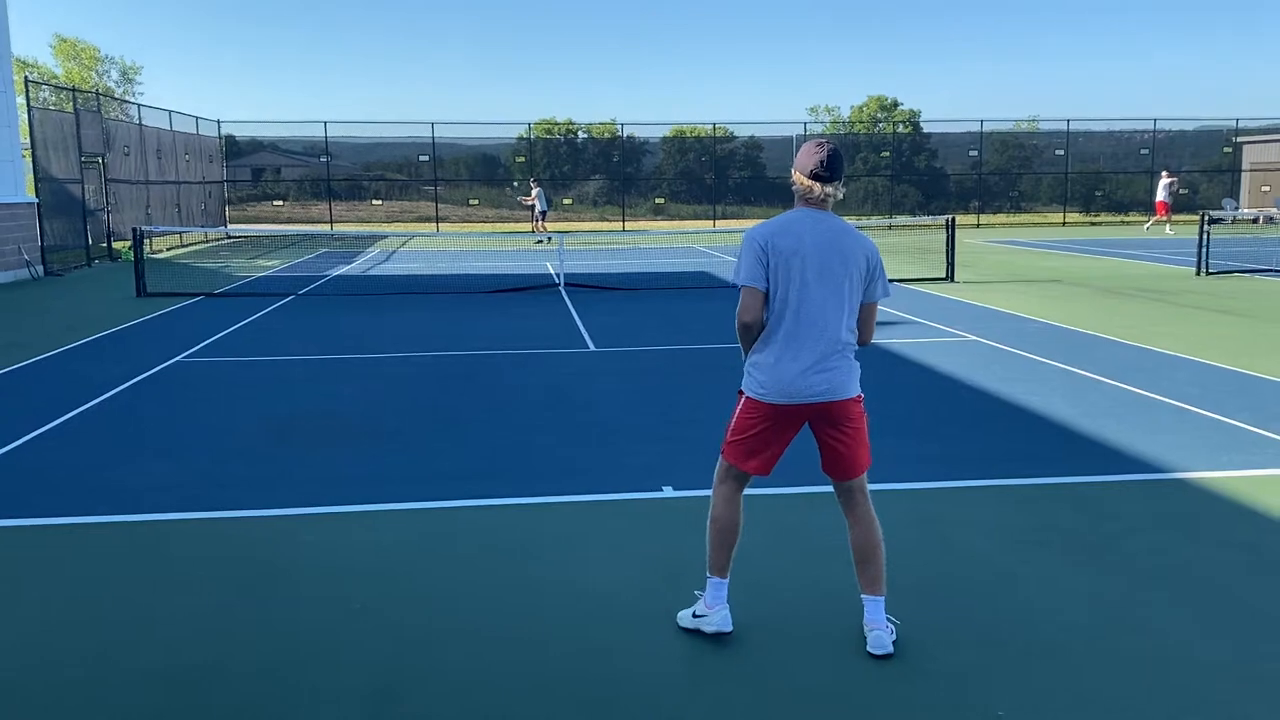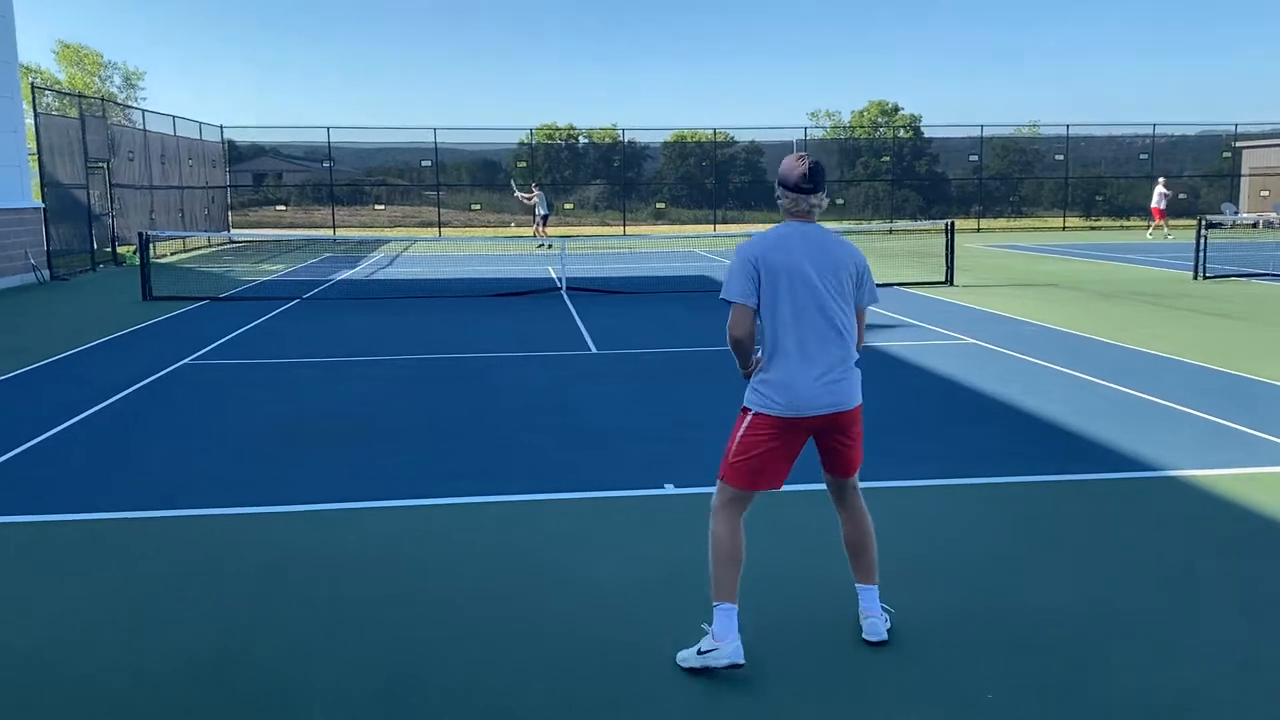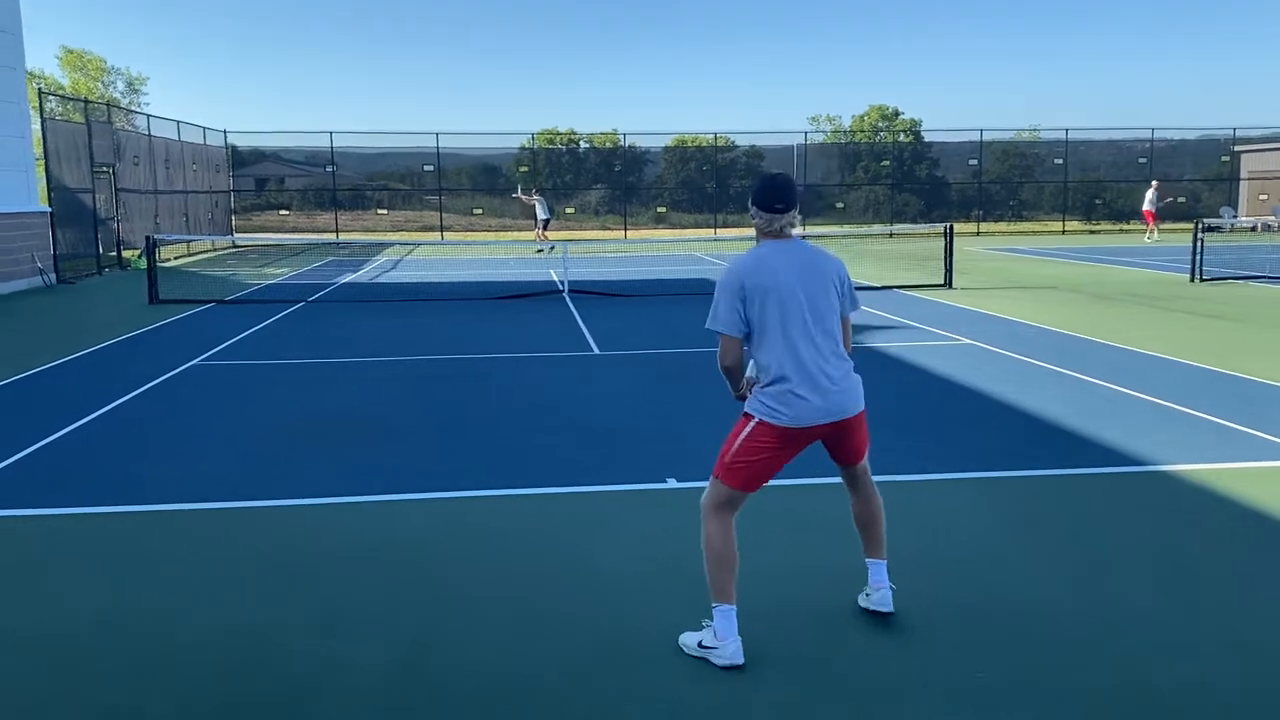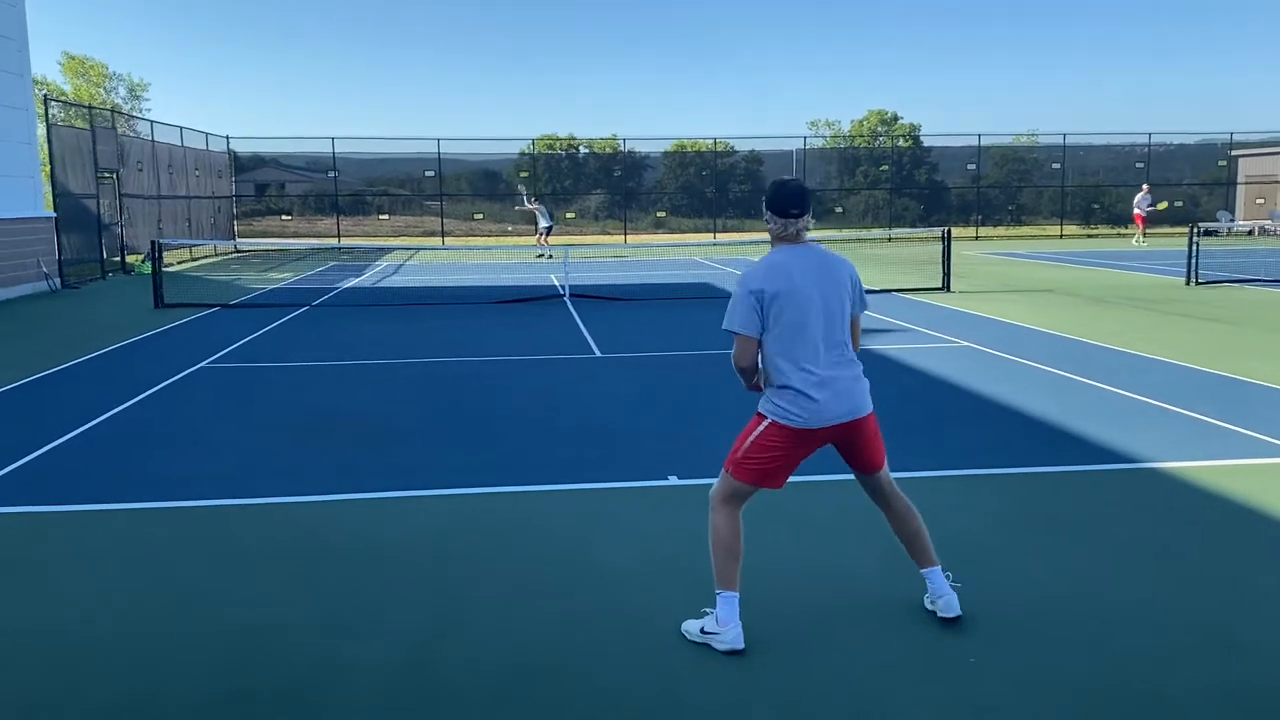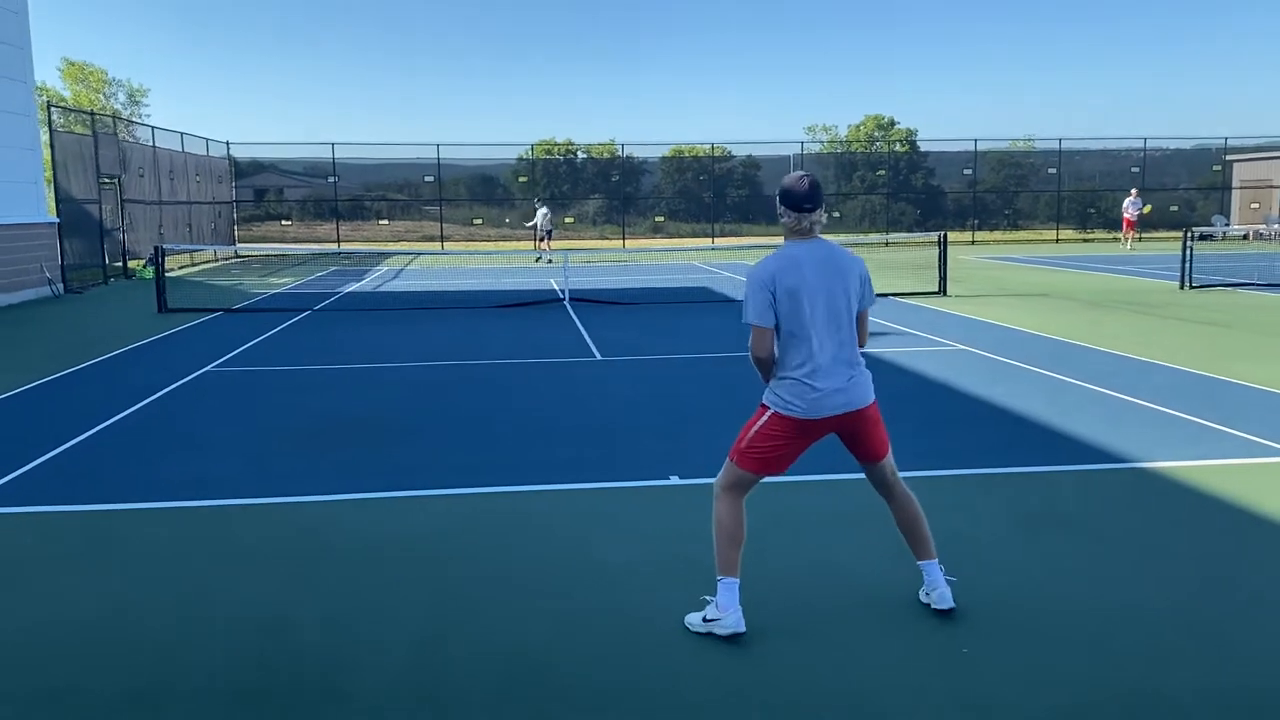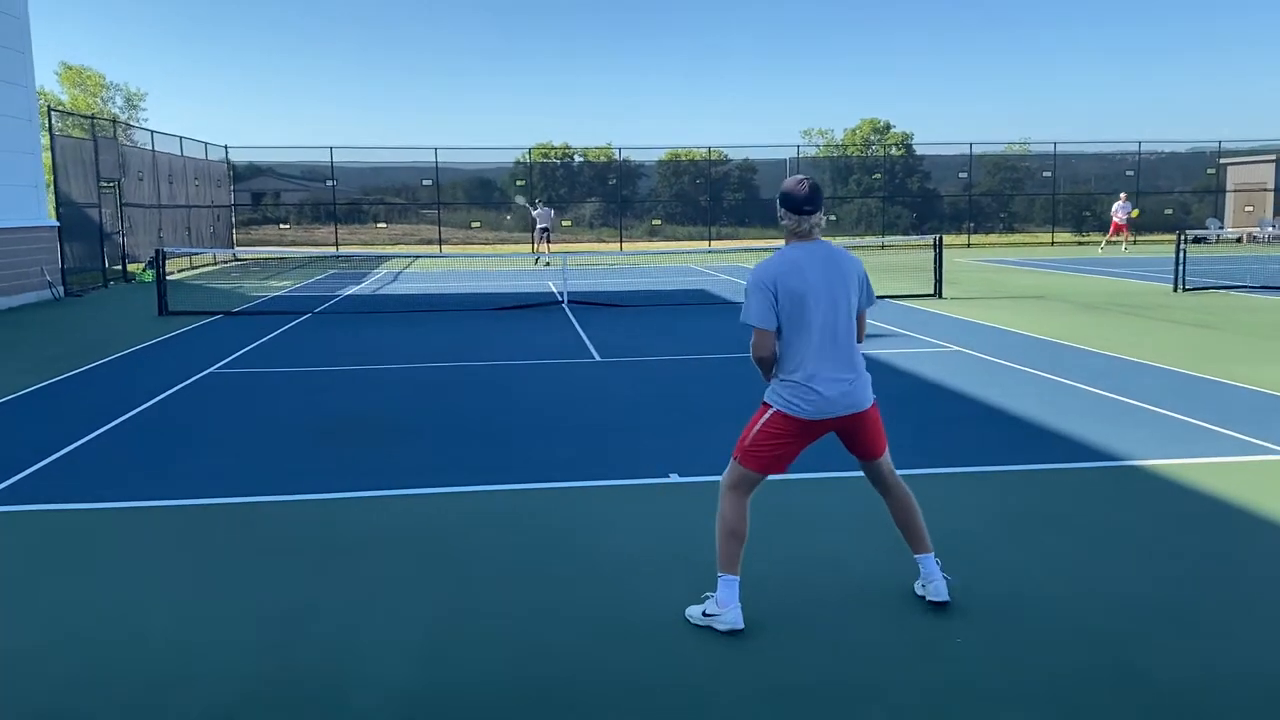
dt=0.2s
person 1, frame 1
left shoulder: (764, 236)
right shoulder: (863, 246)
left elbow: (749, 316)
right elbow: (865, 334)
left hip: (771, 386)
right hip: (839, 388)
left knee: (728, 484)
right knee: (856, 500)
left ankle: (714, 603)
right ankle: (877, 624)
person 1, frame 2
left shoulder: (754, 251)
right shoulder: (850, 254)
left elbow: (739, 332)
right elbow: (859, 338)
left wrist: (749, 369)
left hip: (777, 399)
right hip: (842, 396)
left knee: (727, 507)
right knee: (847, 495)
left ankle: (724, 637)
right ankle: (872, 615)
person 1, frame 3
left shoulder: (739, 272)
right shoulder: (831, 264)
left elbow: (730, 359)
right elbow: (844, 342)
left wrist: (740, 387)
left hip: (780, 409)
right hip: (845, 401)
left knee: (715, 507)
right knee: (860, 479)
left ankle: (724, 635)
right ankle: (878, 587)
person 1, frame 4
left shoulder: (755, 278)
right shoulder: (843, 268)
left elbow: (743, 359)
right elbow: (853, 342)
left wrist: (754, 381)
left hip: (791, 412)
right hip: (853, 403)
left knee: (723, 500)
right knee: (886, 492)
left ankle: (725, 621)
right ankle: (940, 592)
person 1, frame 5
left shoulder: (766, 272)
right shoulder: (853, 263)
left elbow: (761, 351)
right elbow: (861, 337)
left hip: (794, 403)
right hip: (856, 397)
left knee: (728, 489)
right knee: (890, 483)
left ankle: (727, 607)
right ankle: (936, 584)
person 1, frame 6
left shoulder: (766, 273)
right shoulder: (851, 264)
left elbow: (762, 351)
left wrist: (774, 377)
left hip: (795, 403)
right hip: (856, 398)
left knee: (733, 488)
right knee: (888, 480)
left ankle: (726, 603)
right ankle: (932, 578)
